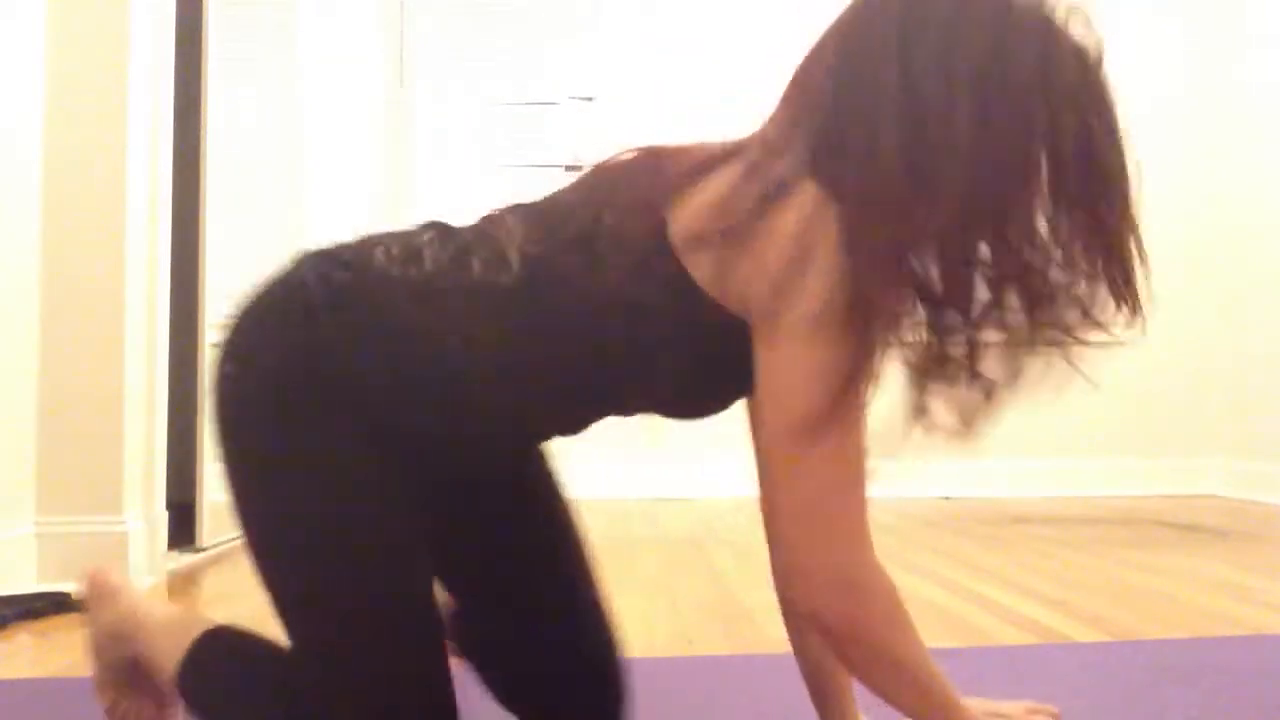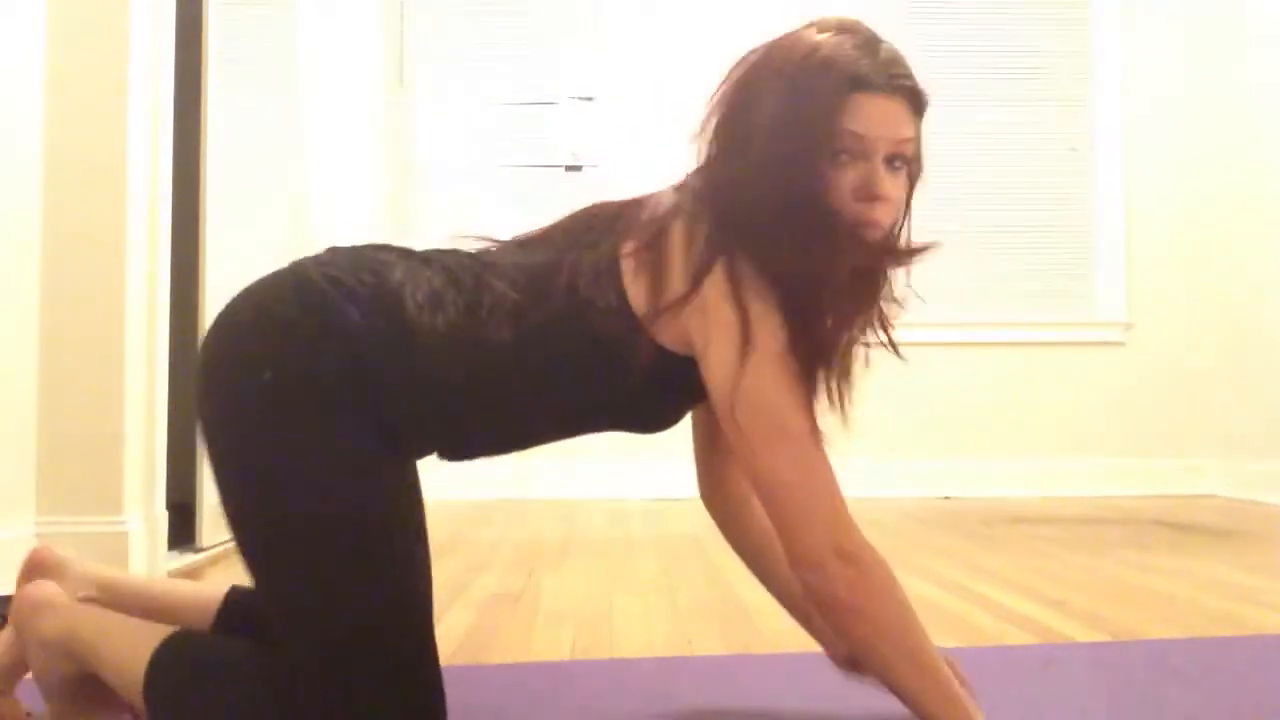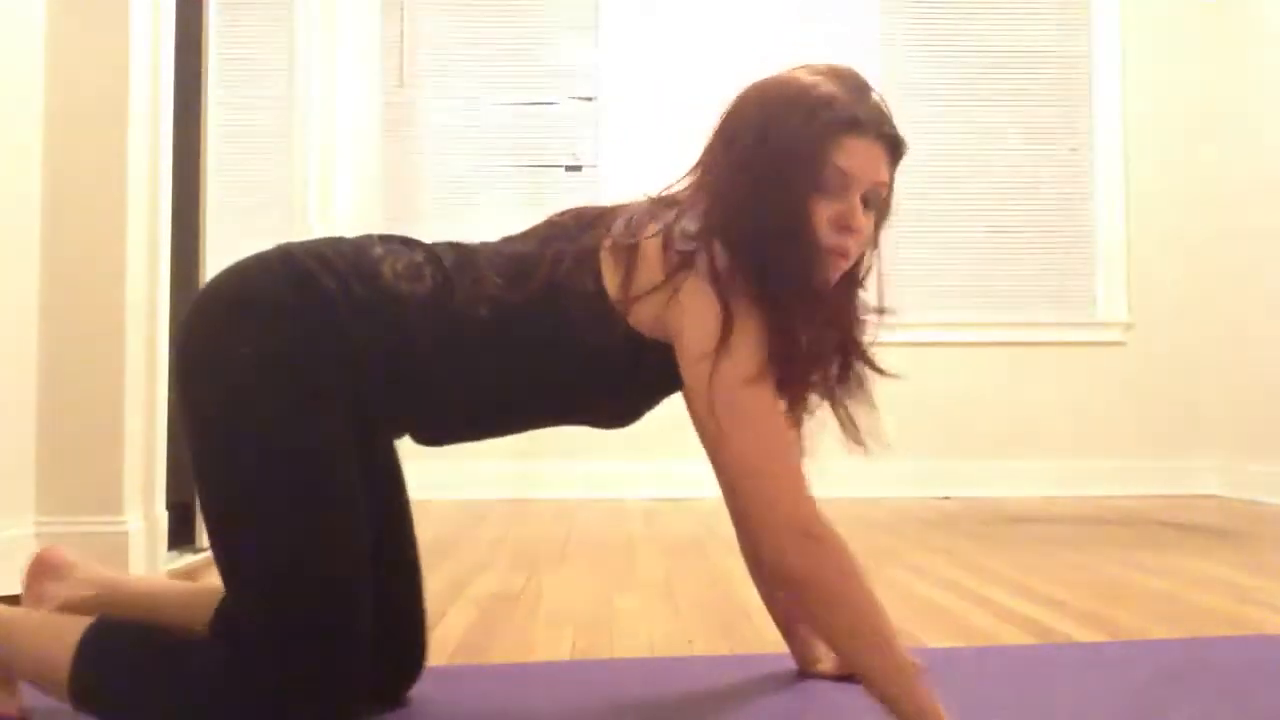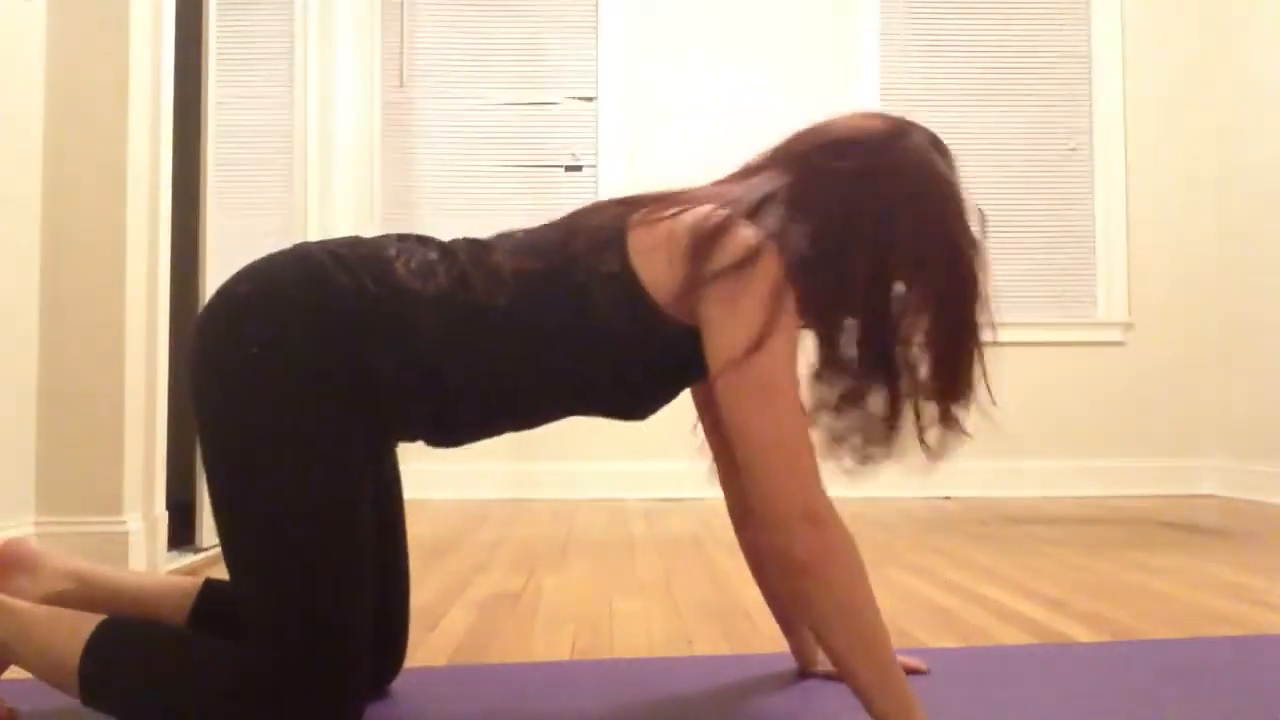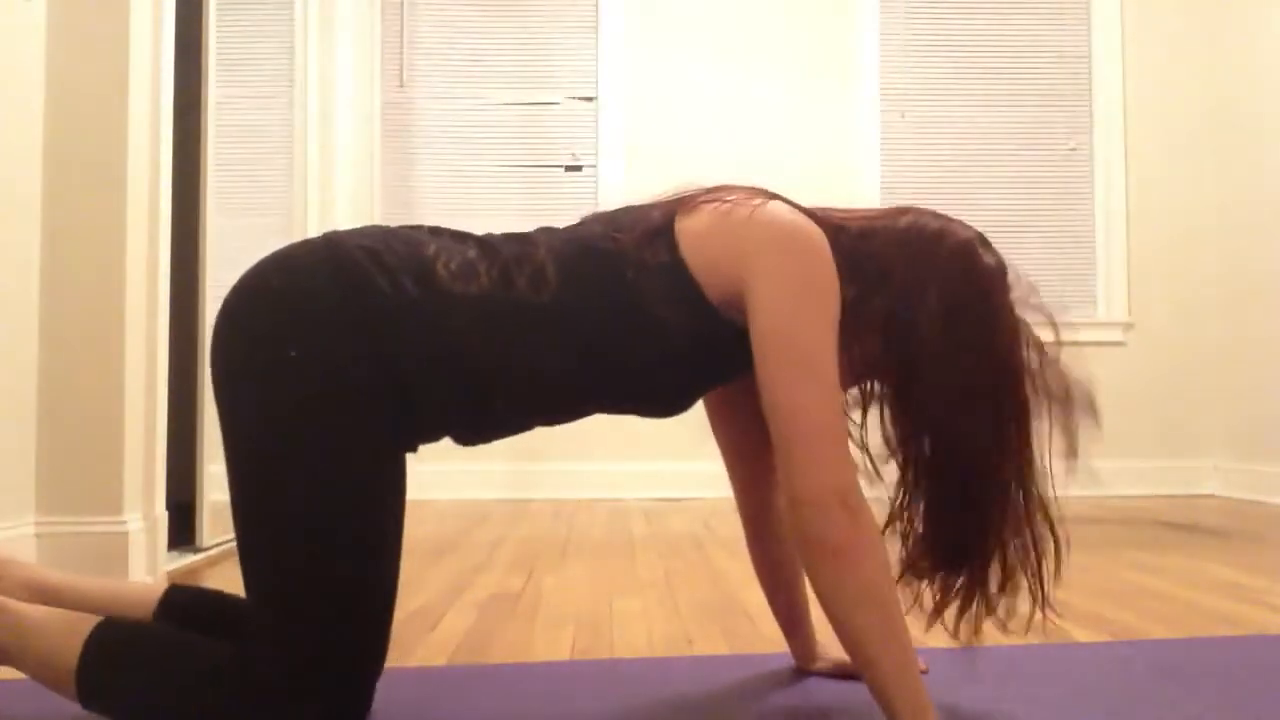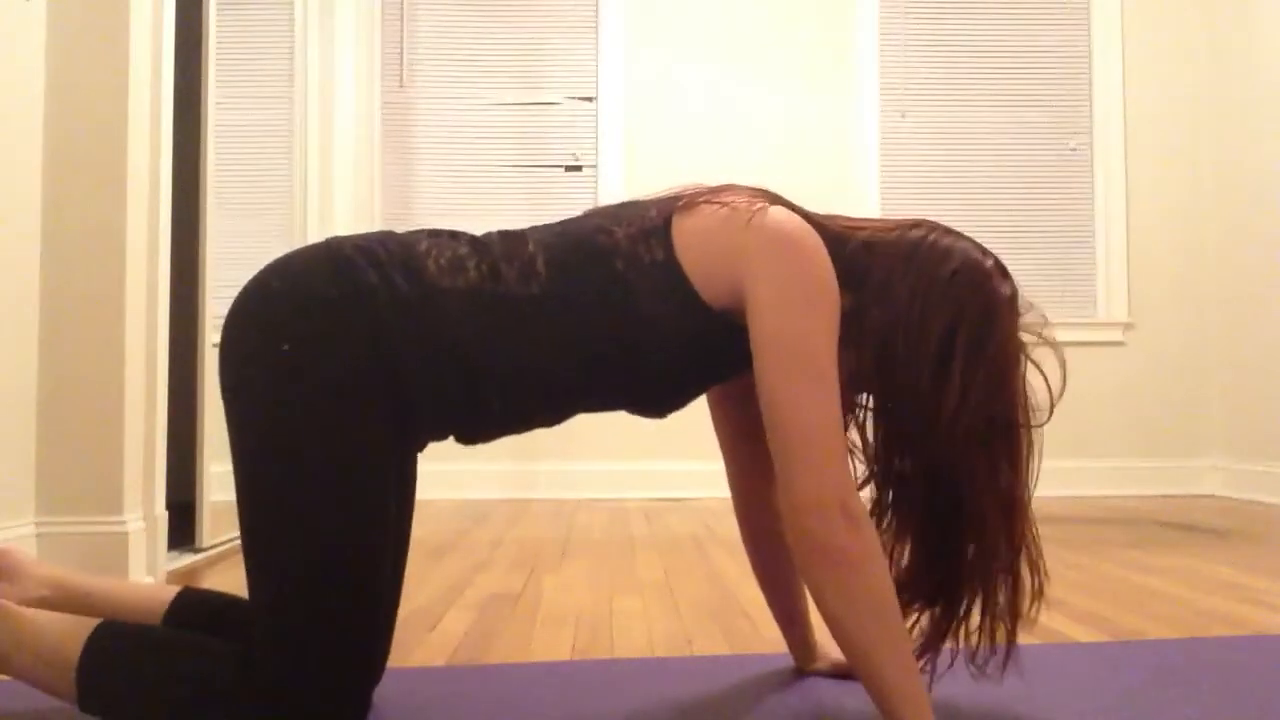
dt=0.5s
person 1, frame 1
left shoulder: (782, 204)
right shoulder: (805, 228)
left elbow: (803, 519)
right elbow: (831, 579)
left hip: (432, 396)
right hip: (308, 368)
right ankle: (139, 623)
person 1, frame 2
left shoulder: (713, 256)
right shoulder: (727, 275)
left elbow: (728, 485)
right elbow: (834, 558)
left hip: (335, 363)
right hip: (291, 367)
left ankle: (84, 589)
person 1, frame 3
left shoulder: (699, 259)
right shoulder: (710, 272)
left elbow: (763, 507)
right elbow: (795, 536)
left hip: (316, 351)
right hip: (268, 343)
left ankle: (83, 591)
person 1, frame 4
left shoulder: (720, 253)
right shoulder: (746, 262)
left elbow: (752, 492)
right elbow: (798, 524)
left hip: (325, 354)
right hip: (281, 351)
person 1, frame 5
left shoulder: (748, 297)
right shoulder: (789, 251)
left elbow: (764, 485)
right elbow: (824, 508)
left hip: (348, 345)
right hip: (310, 337)
person 1, frame 6
left shoulder: (748, 295)
right shoulder: (786, 255)
left elbow: (763, 490)
right elbow: (820, 517)
left hip: (359, 353)
right hip: (317, 339)
